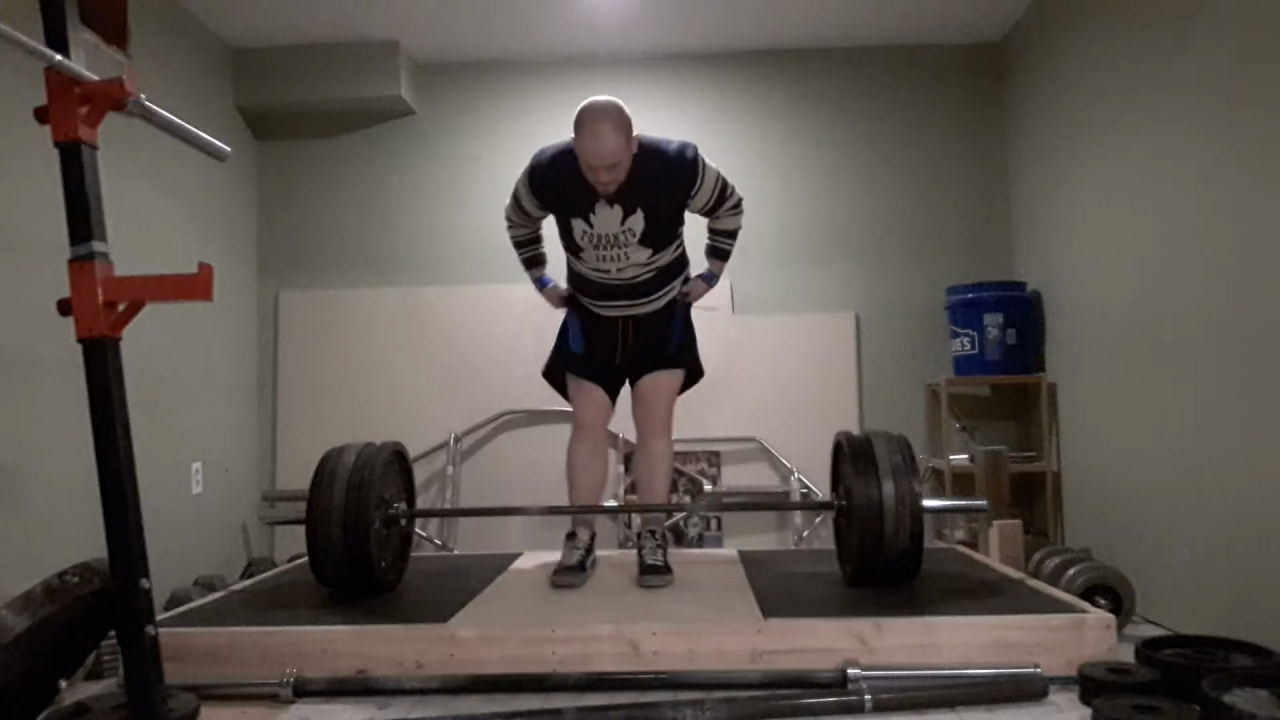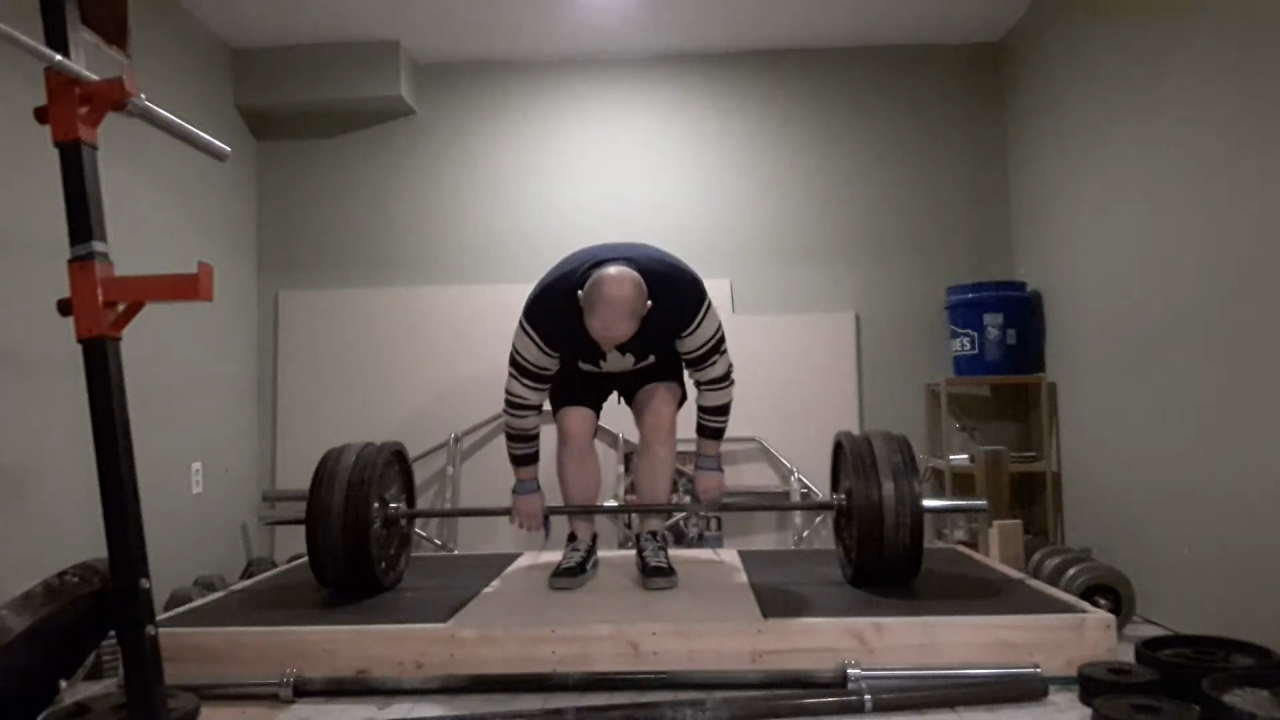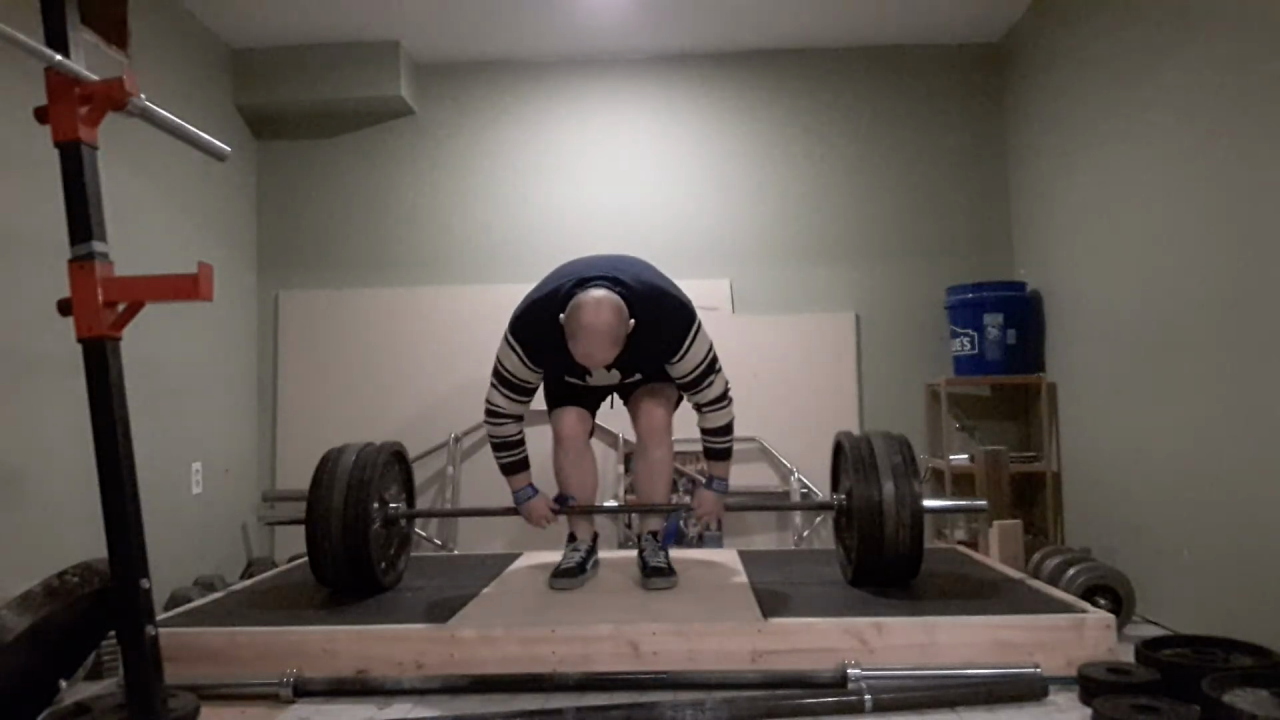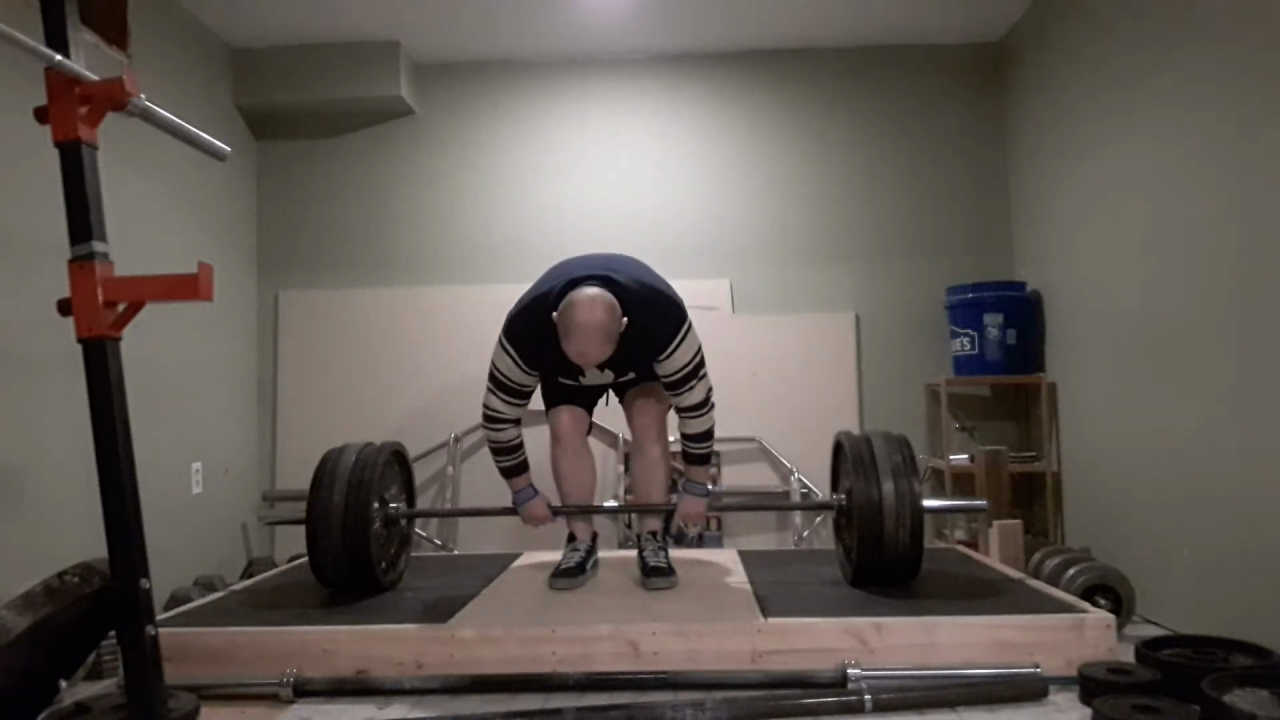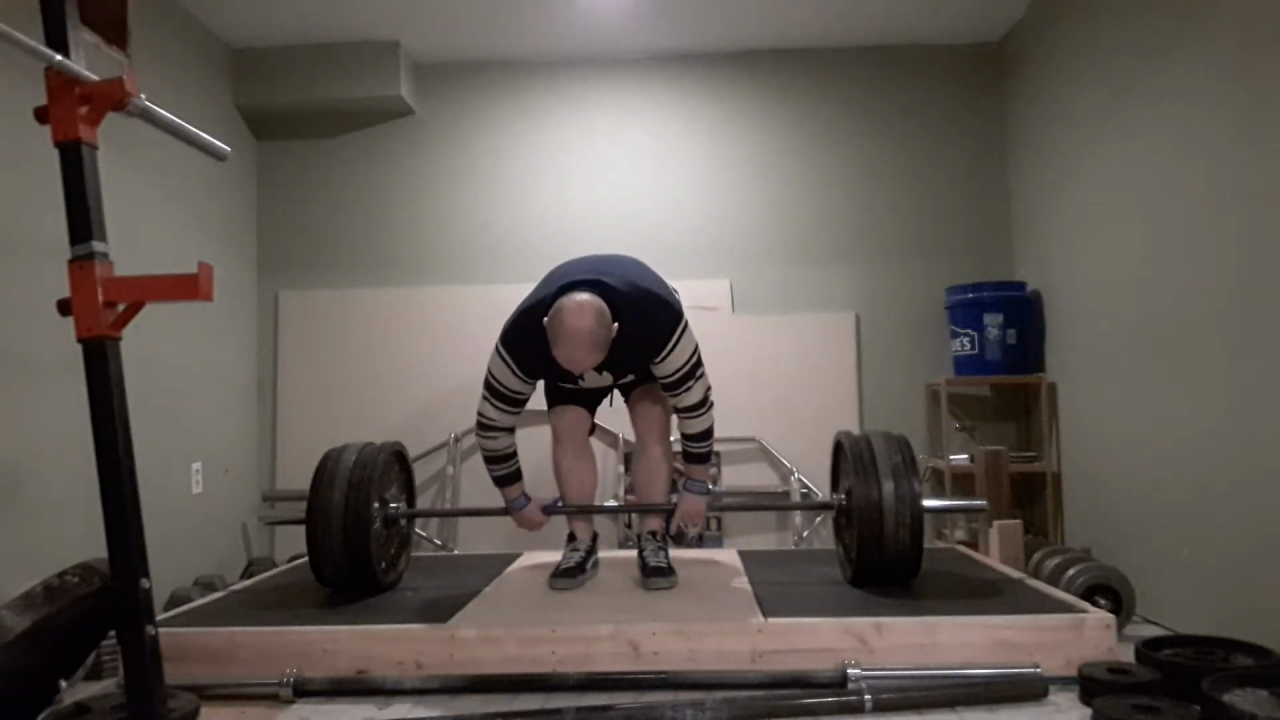
dt=1s
person 1, frame 1
left shoulder: (677, 164)
right shoulder: (547, 171)
left elbow: (729, 207)
right elbow: (519, 220)
left wrist: (711, 272)
right wrist: (540, 279)
left hip: (661, 314)
right hip: (589, 317)
left knee: (654, 422)
right knee: (590, 423)
left ankle: (652, 538)
right ankle: (581, 538)
person 1, frame 2
left shoulder: (682, 292)
right shoulder: (549, 306)
left elbow: (715, 376)
right elbow: (522, 399)
left wrist: (708, 462)
right wrist: (526, 486)
left hip: (654, 357)
right hip: (576, 363)
left knee: (659, 421)
right knee: (574, 429)
left ankle: (651, 540)
right ankle: (581, 541)
person 1, frame 3
left shoulder: (670, 314)
right shoulder: (532, 323)
left elbow: (715, 399)
right elbow: (502, 411)
left wrist: (716, 484)
right wrist: (524, 491)
left hip: (648, 360)
left knee: (654, 422)
right knee: (568, 430)
left ankle: (653, 540)
right ankle: (582, 541)
person 1, frame 4
left shoulder: (661, 314)
right shoulder: (526, 327)
left elbow: (696, 403)
right elbow: (499, 414)
left wrist: (696, 487)
right wrist: (524, 493)
left hip: (641, 357)
left knee: (650, 424)
right knee: (566, 429)
left ankle: (652, 540)
right ankle: (581, 541)
person 1, frame 5
left shoulder: (658, 318)
right shoulder: (523, 336)
left elbow: (695, 403)
right elbow: (493, 423)
left wrist: (696, 485)
right wrist: (517, 501)
left hip: (642, 349)
right hip: (565, 348)
left knee: (653, 425)
right knee: (567, 430)
left ankle: (653, 541)
right ankle: (581, 542)
